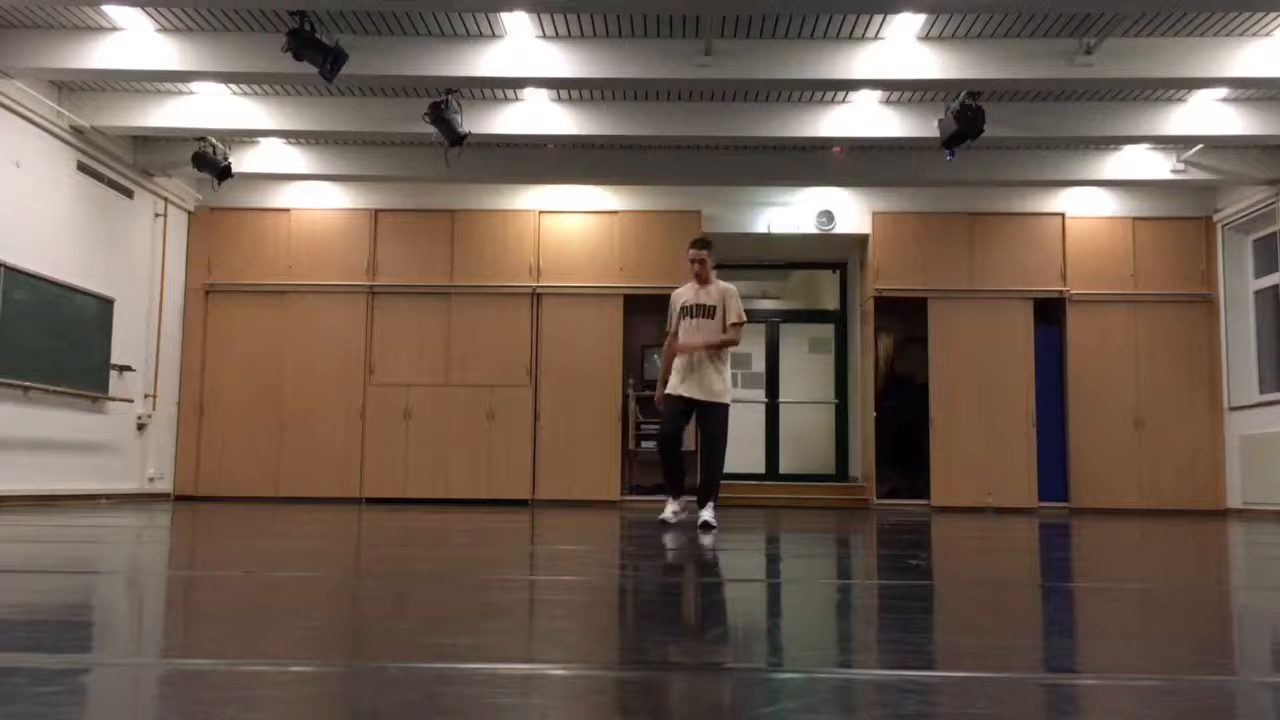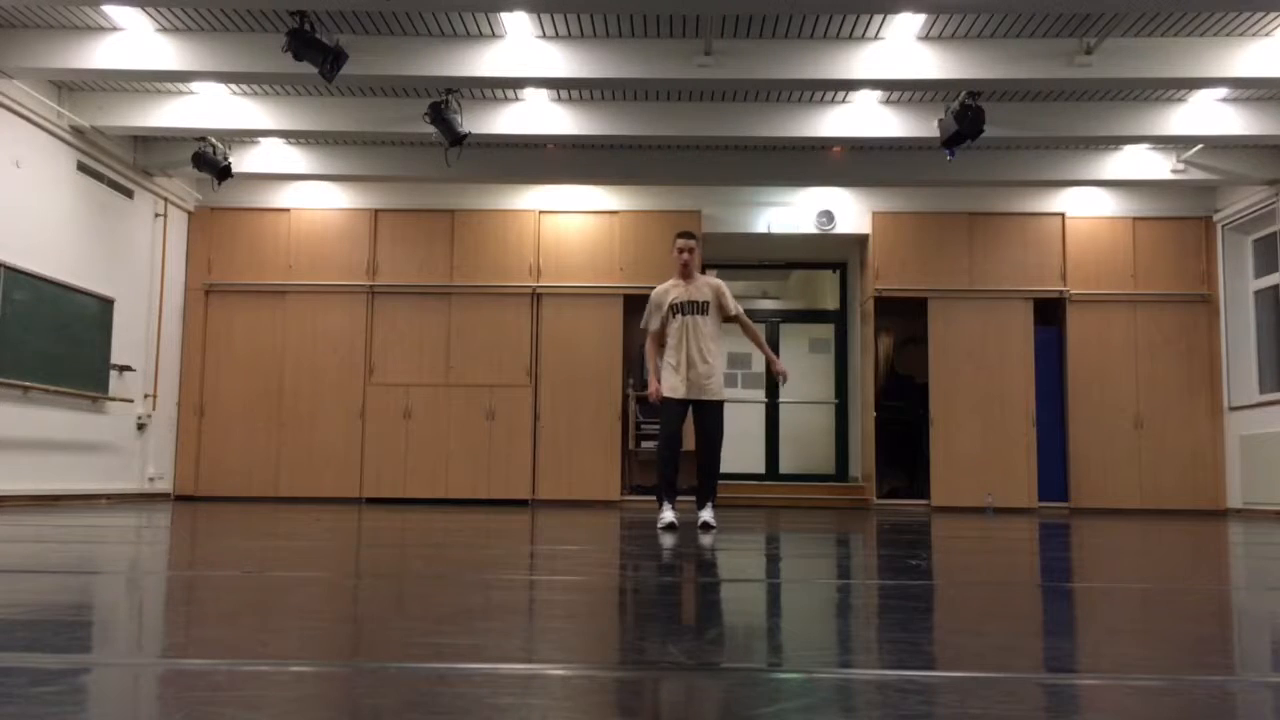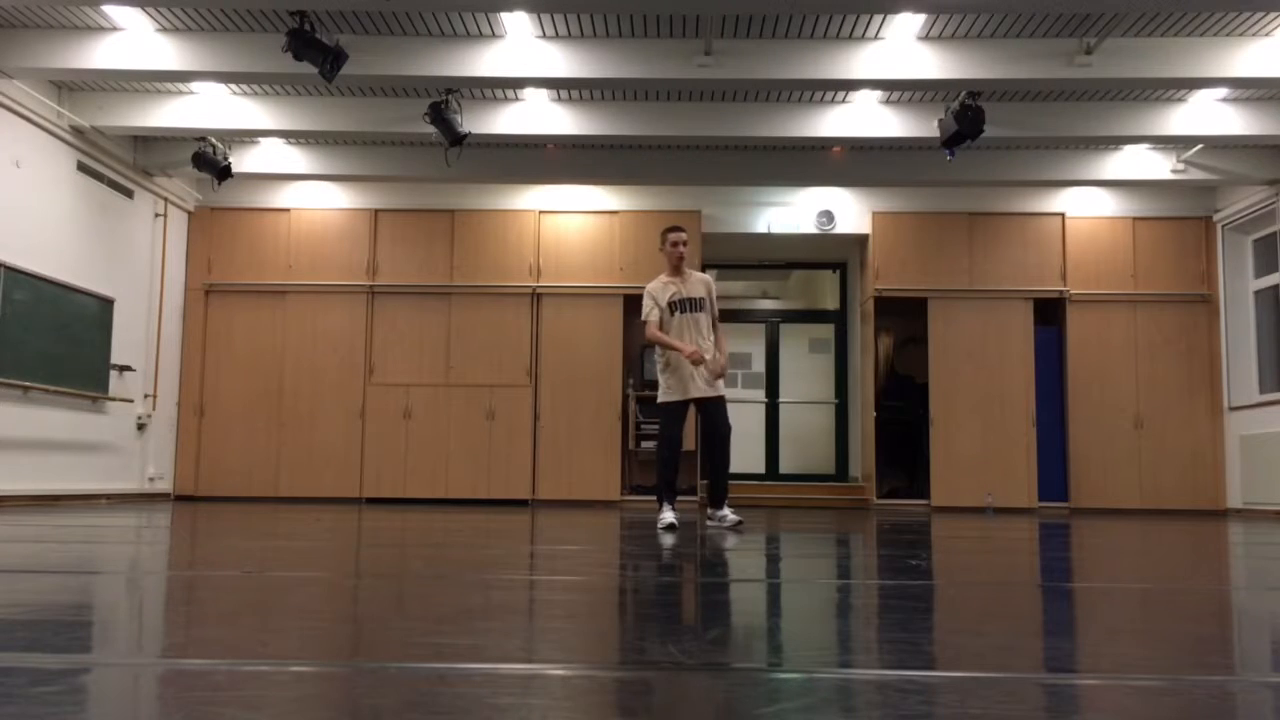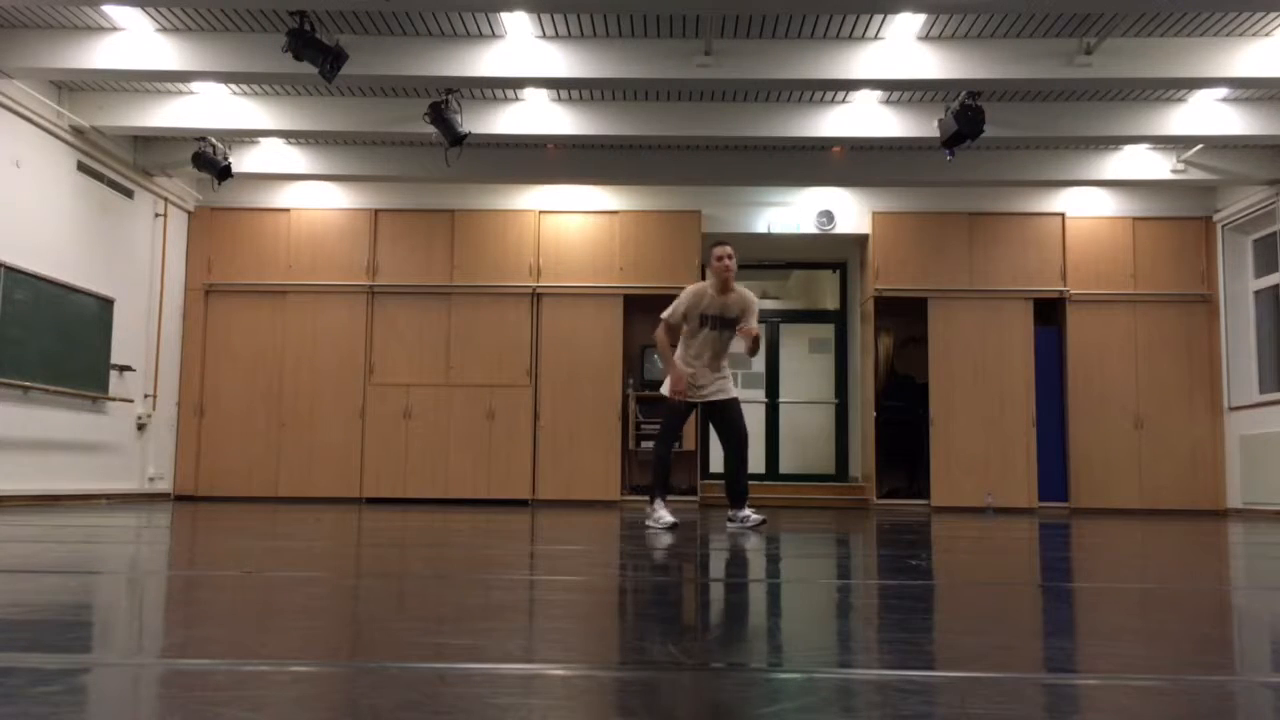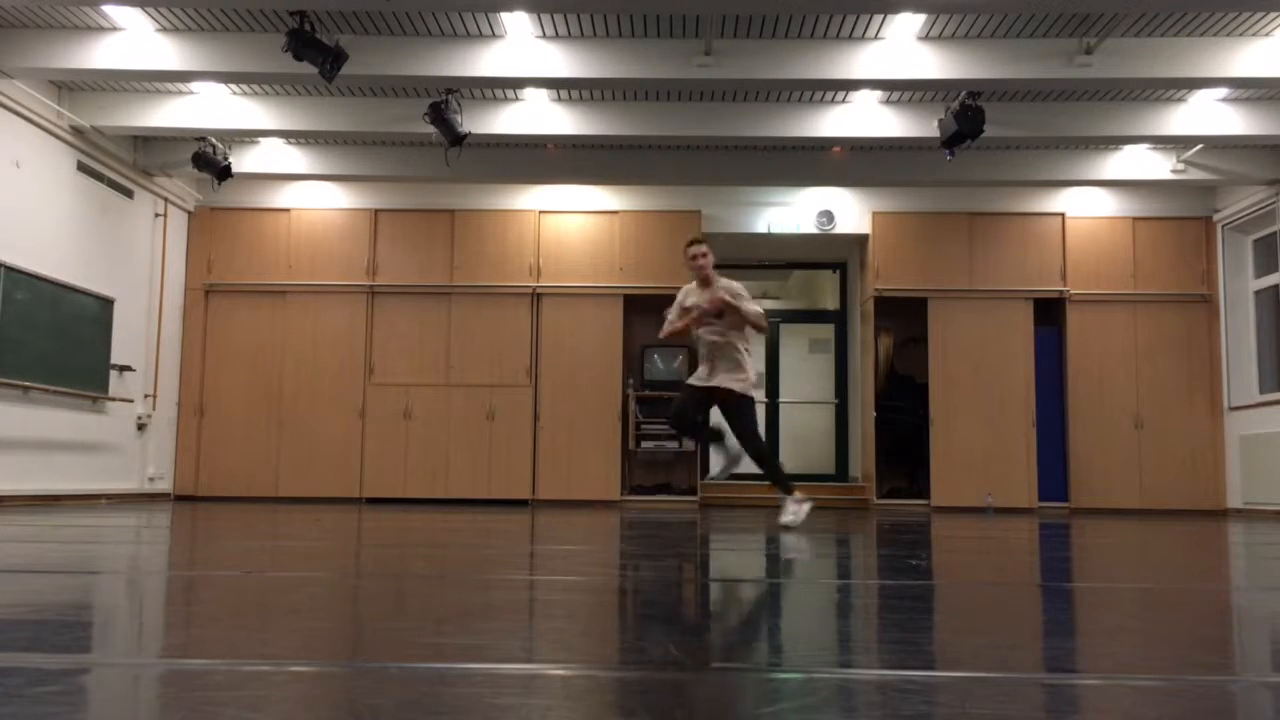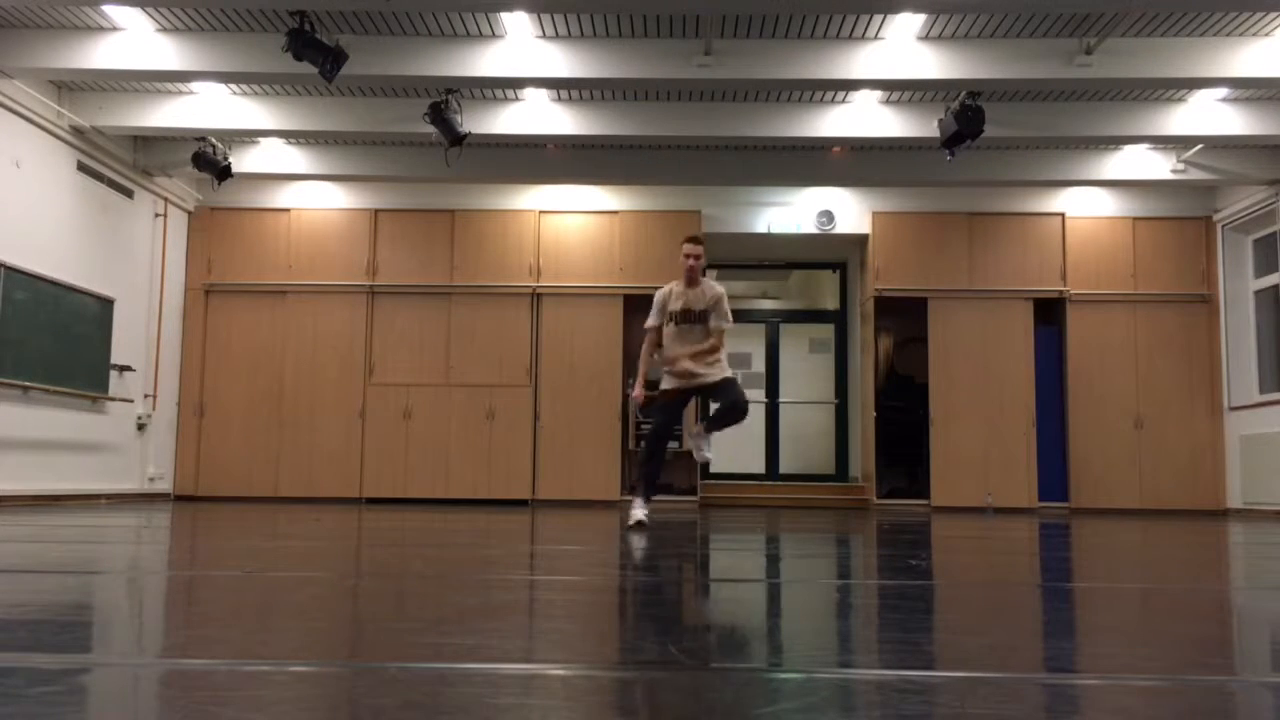
dt=0.4s
person 1, frame 1
left shoulder: (727, 292)
right shoulder: (678, 295)
left elbow: (734, 336)
left wrist: (698, 345)
right wrist: (661, 383)
left hip: (714, 385)
right hip: (680, 385)
left knee: (712, 446)
right knee: (667, 437)
left ankle: (707, 506)
right ankle: (675, 499)
person 1, frame 2
left shoulder: (714, 287)
right shoulder: (661, 294)
left elbow: (743, 322)
right elbow: (652, 340)
left wrist: (771, 358)
right wrist: (652, 378)
left hip: (709, 381)
right hip: (673, 384)
left knee: (710, 445)
right knee: (670, 441)
left ankle: (705, 506)
right ankle: (667, 506)
person 1, frame 3
left shoulder: (705, 283)
right shoulder: (655, 289)
right elbow: (651, 333)
left wrist: (722, 355)
right wrist: (683, 348)
left hip: (708, 378)
right hip: (673, 380)
left knee: (719, 438)
right knee: (669, 443)
left ankle: (718, 507)
right ankle: (666, 507)
person 1, frame 4
left shoulder: (747, 300)
right shoulder: (695, 294)
left elbow: (753, 350)
right elbow: (663, 331)
left wrist: (752, 336)
right wrist: (674, 374)
left hip: (718, 380)
right hip: (684, 379)
left knee: (737, 440)
right knee: (666, 440)
left ankle: (738, 509)
right ankle: (657, 505)
person 1, frame 5
left shoulder: (731, 289)
right shoulder: (685, 296)
left elbow: (762, 326)
right elbow: (665, 335)
left wrist: (735, 307)
right wrist: (692, 319)
left hip: (736, 373)
right hip: (706, 373)
left knee: (750, 439)
right knee: (680, 419)
left ankle: (791, 498)
right ankle: (726, 444)
person 1, frame 6
left shoulder: (716, 293)
right shoulder: (665, 295)
left elbow: (718, 342)
right elbow: (651, 340)
left wrist: (684, 354)
right wrist: (639, 383)
left hip: (713, 371)
right hip: (676, 375)
left knee: (738, 407)
right knee: (659, 434)
left ankle: (703, 432)
right ankle: (641, 501)
